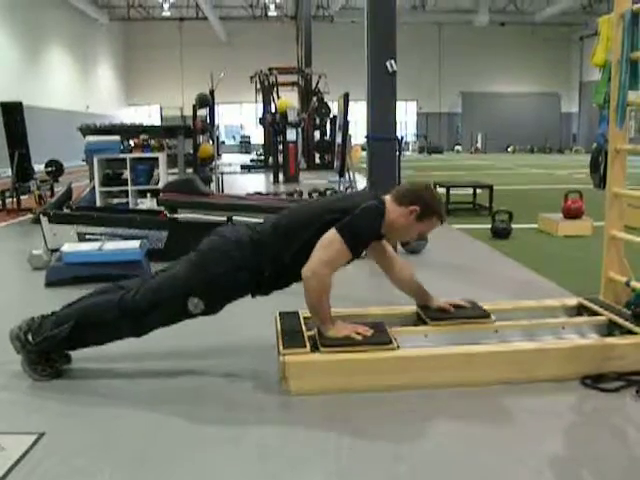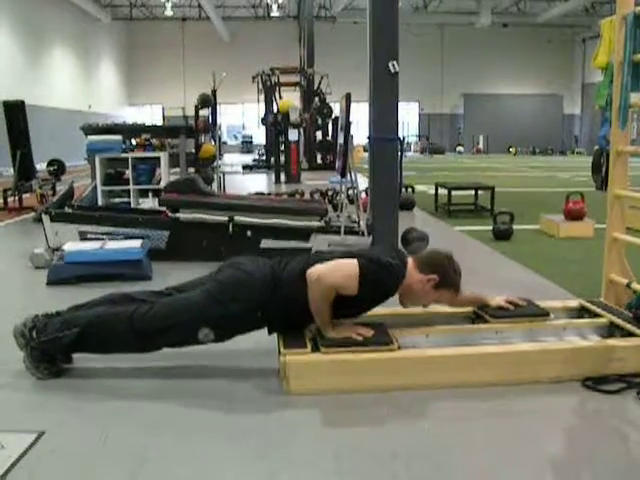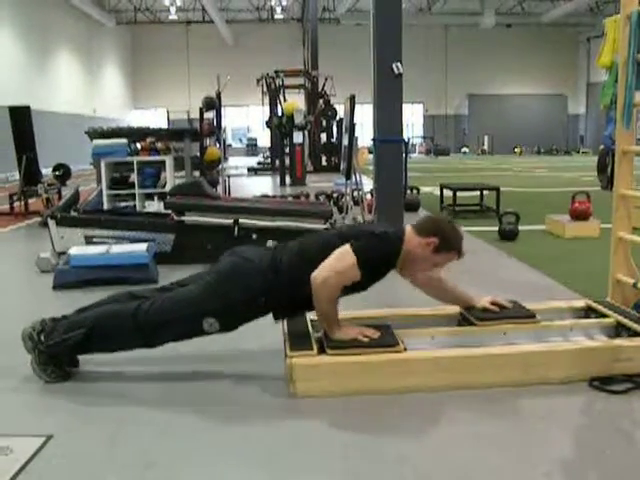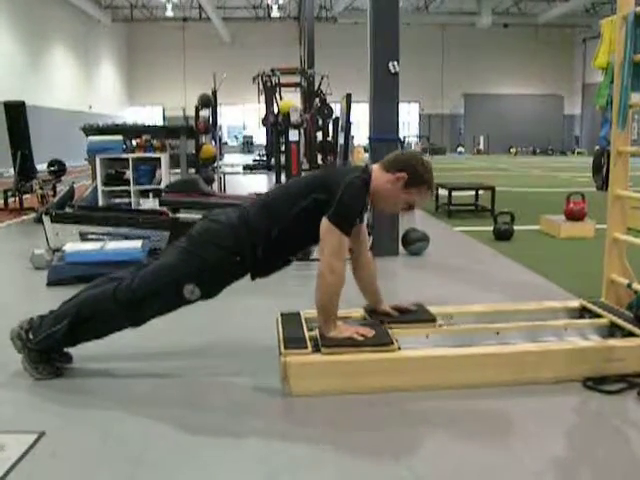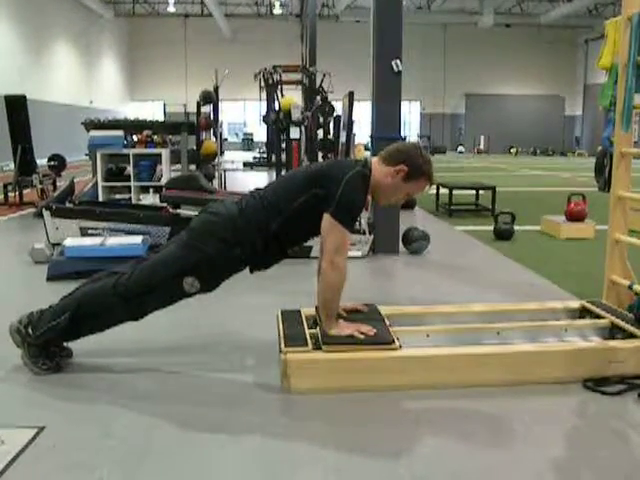
dt=1s
person 1, frame 1
left shoulder: (371, 212)
right shoulder: (367, 216)
left elbow: (393, 265)
right elbow: (314, 272)
left wrist: (430, 302)
right wrist: (328, 326)
left hip: (234, 249)
right hip: (232, 266)
left knee: (140, 298)
right knee: (137, 310)
left ankle: (46, 331)
right ankle: (38, 338)
person 1, frame 2
left shoulder: (397, 263)
right shoulder: (386, 274)
left elbow: (441, 291)
right elbow: (318, 276)
left wrist: (487, 300)
right wrist: (329, 327)
left hip: (250, 277)
right hip: (248, 299)
left knee: (151, 308)
right knee: (146, 326)
left ankle: (51, 326)
right ankle: (44, 337)
person 1, frame 3
left shoulder: (394, 242)
right shoulder: (384, 244)
left elbow: (427, 284)
right elbow: (322, 277)
left wrist: (472, 301)
right wrist: (334, 329)
left hip: (252, 267)
right hip: (251, 286)
left knee: (155, 304)
right knee: (151, 322)
left ankle: (59, 329)
right ankle: (52, 340)
person 1, frame 4
left shoulder: (354, 187)
right shoulder: (352, 188)
left elbow: (360, 253)
right elbow: (331, 263)
left wrist: (377, 304)
right wrist: (329, 326)
left hip: (228, 235)
right hip: (226, 247)
left knee: (136, 288)
right knee: (135, 298)
left ankle: (45, 332)
right ankle: (37, 337)
person 1, frame 5
left shoulder: (349, 177)
right shoulder: (353, 183)
left elbow: (327, 251)
right elbow: (334, 257)
left wrist: (328, 304)
right wrist: (330, 323)
left hip: (228, 227)
right hip: (226, 241)
left knee: (137, 281)
right knee: (135, 292)
left ankle: (45, 325)
right ankle: (36, 332)
